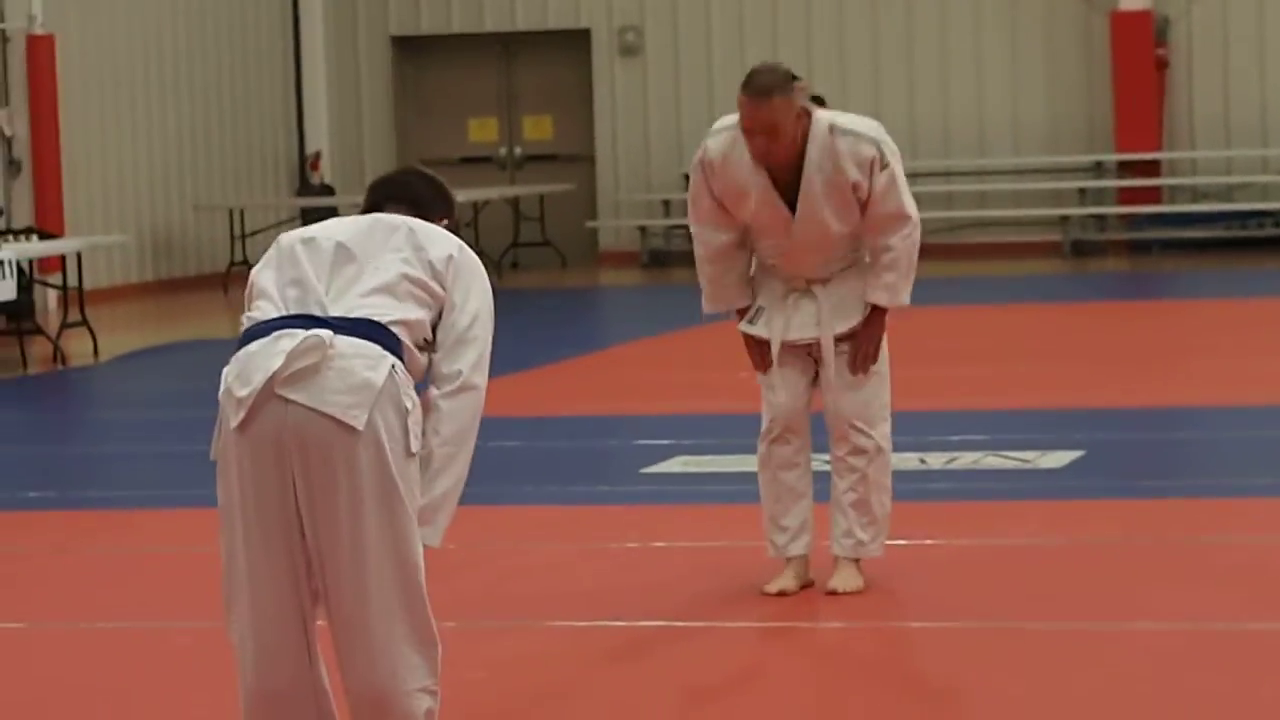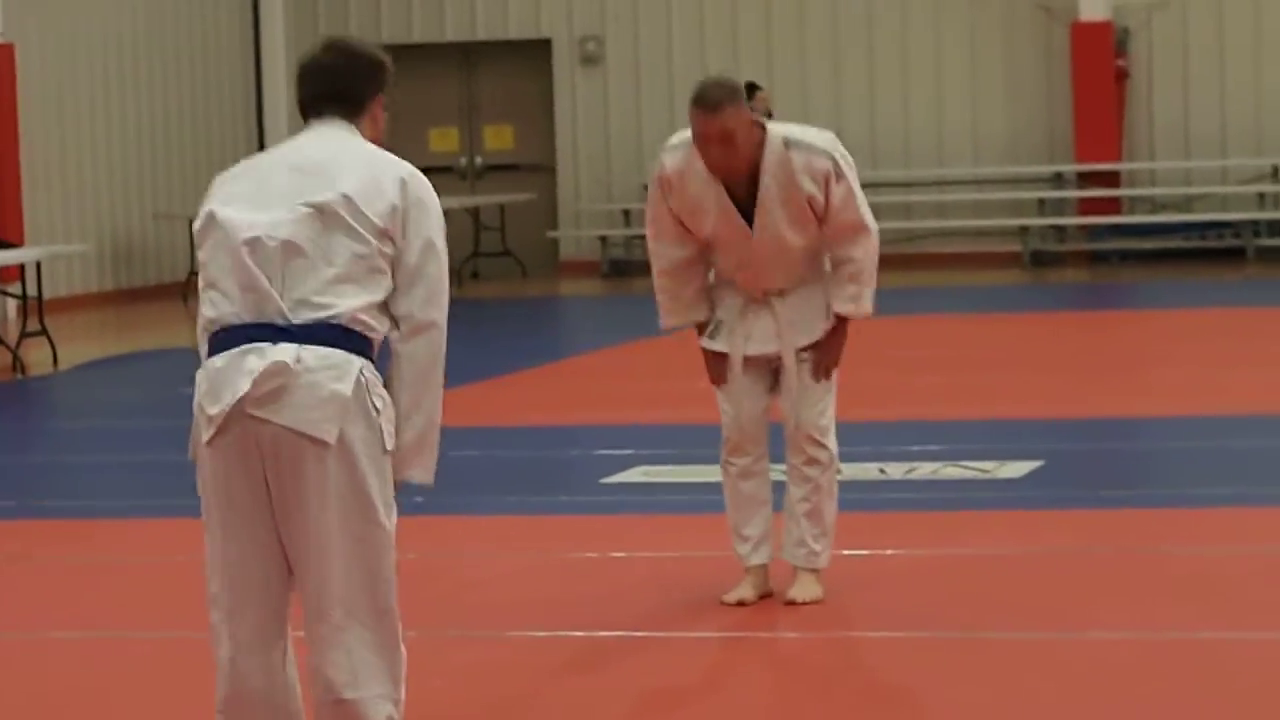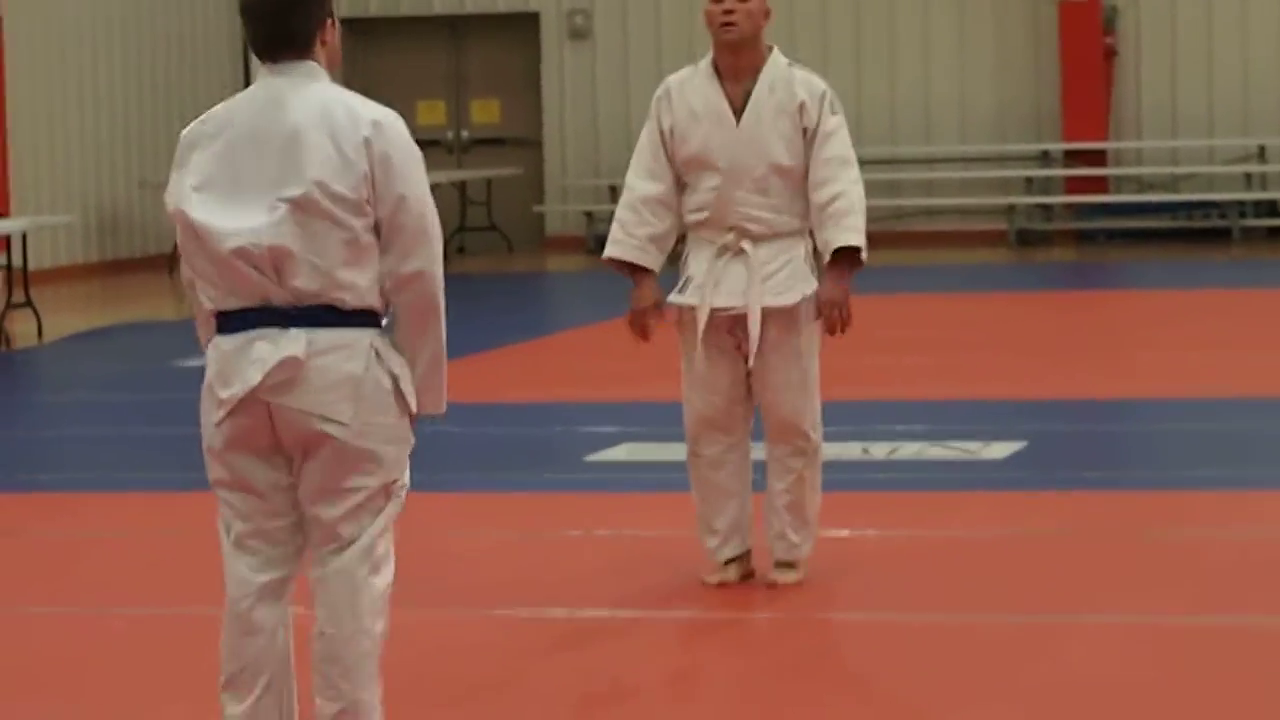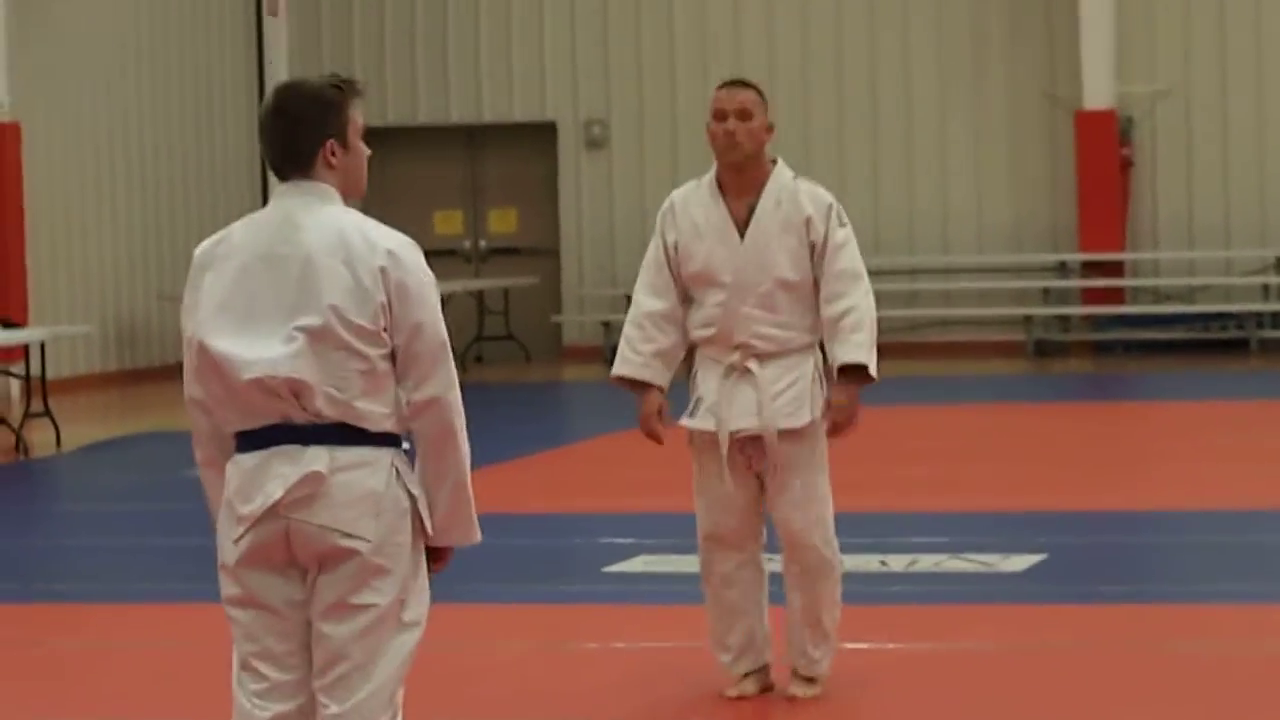
dt=0.4s
person 1, frame 1
left shoulder: (292, 242)
right shoulder: (454, 254)
right elbow: (459, 390)
right wrist: (423, 516)
left hip: (254, 384)
right hip: (357, 388)
left knee: (266, 608)
right knee: (384, 608)
person 1, frame 2
left shoulder: (233, 181)
right shoulder: (399, 181)
right elbow: (420, 326)
right wrist: (406, 453)
left hip: (229, 390)
right hip: (329, 391)
left knee: (244, 606)
right knee: (351, 607)
person 1, frame 3
left shoulder: (201, 136)
right shoulder: (370, 126)
left elbow: (198, 273)
right elbow: (414, 268)
right wrist: (420, 382)
left hip: (239, 367)
right hip: (342, 366)
left knee: (253, 567)
right knee: (351, 569)
person 1, frame 4
left shoulder: (215, 256)
right shoulder: (383, 251)
left elbow: (205, 404)
right elbow: (431, 398)
right wrist: (446, 519)
left hip: (258, 492)
right hip: (359, 490)
person 2, frame 1
left shoulder: (861, 146)
right shoulder: (716, 154)
left elbow: (895, 231)
right elbow: (716, 242)
left wrist: (877, 317)
right wrist: (744, 315)
left hip: (848, 297)
right hip: (778, 300)
left knee: (858, 425)
right knee: (781, 426)
left ankle: (851, 552)
right ankle: (792, 554)
person 2, frame 2
left shoulder: (815, 158)
right shoulder: (673, 170)
left elbow: (855, 241)
right elbow: (674, 258)
left wrist: (841, 325)
right wrist: (702, 330)
left hip: (806, 311)
right hip: (736, 314)
left knee: (809, 435)
right knee: (741, 439)
left ankle: (807, 564)
right ankle: (754, 566)
person 2, frame 3
left shoulder: (807, 92)
right shoulder: (675, 95)
left elbow: (837, 183)
right elbow: (650, 189)
left wrist: (839, 271)
right wrist: (641, 276)
left hip: (782, 272)
right hip: (707, 273)
left knee: (792, 420)
right knee: (710, 422)
left ankle: (789, 551)
right ankle: (731, 550)
person 2, frame 4
left shoulder: (813, 205)
right shoulder: (680, 210)
left elbow: (848, 295)
right elbow: (657, 303)
left wrist: (847, 380)
right wrist: (648, 384)
left hip: (791, 388)
right hip: (716, 390)
left knee: (807, 536)
right knee: (724, 538)
left ankle: (810, 663)
right ankle: (748, 663)
